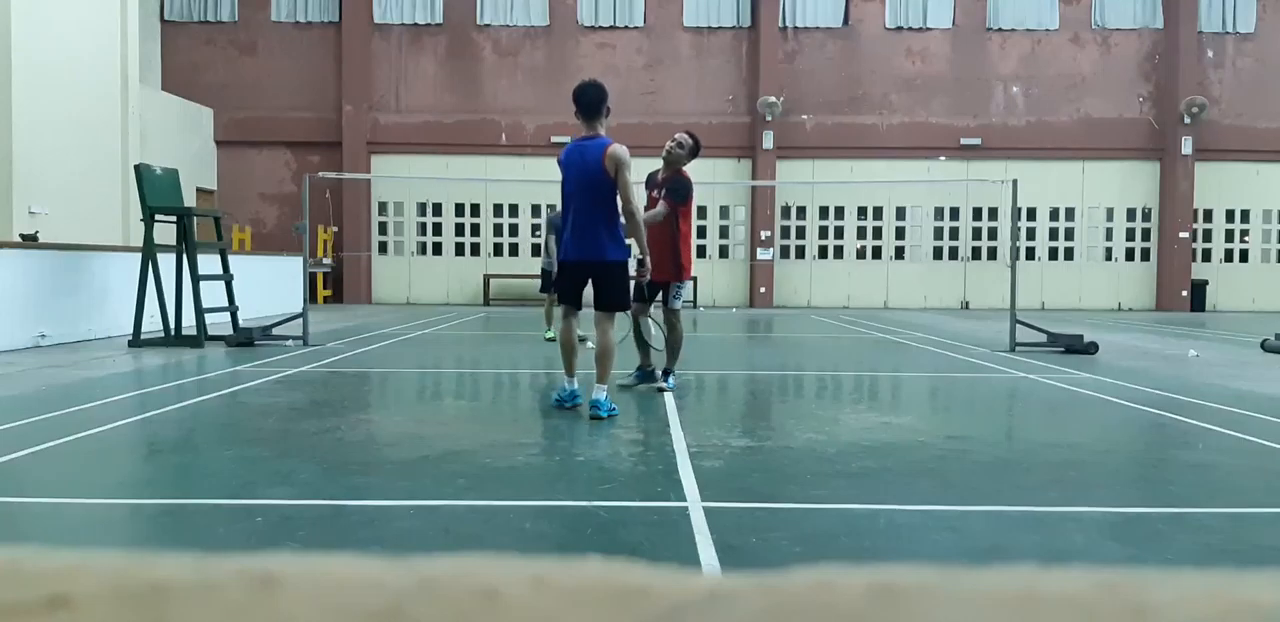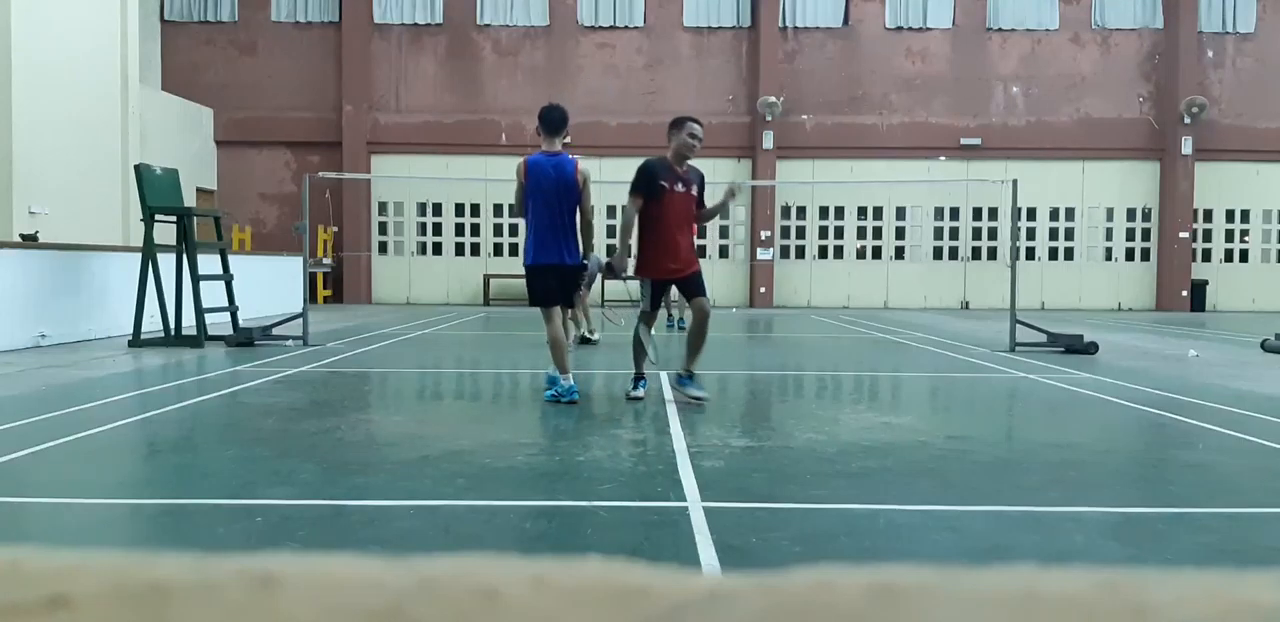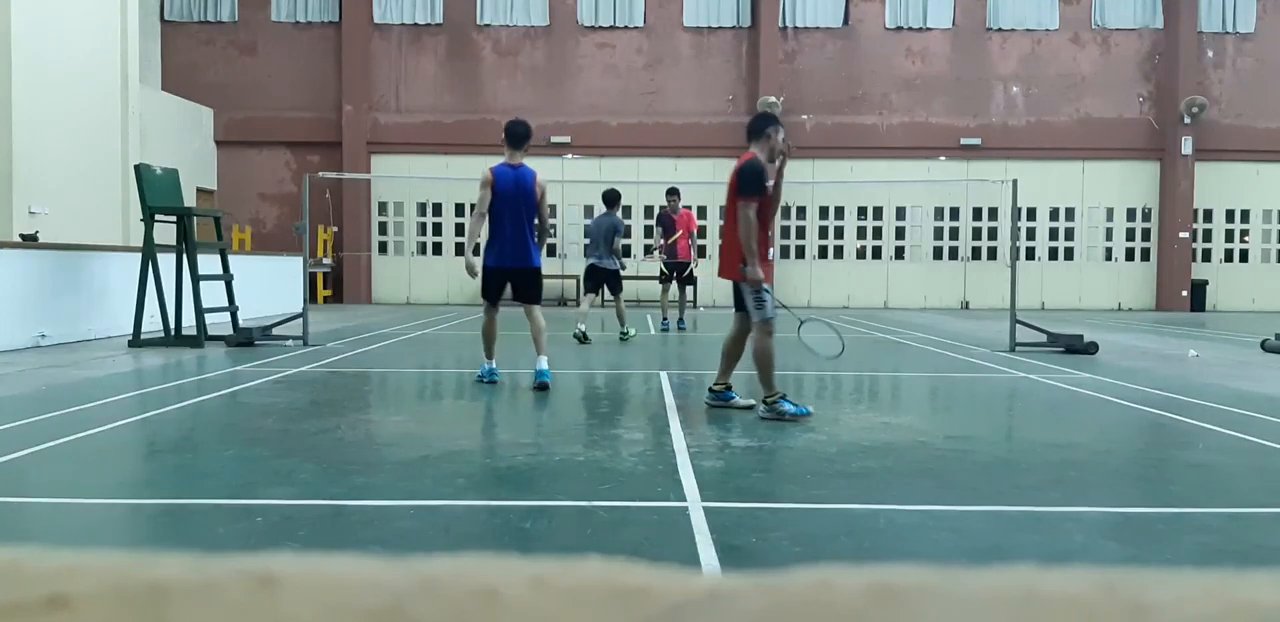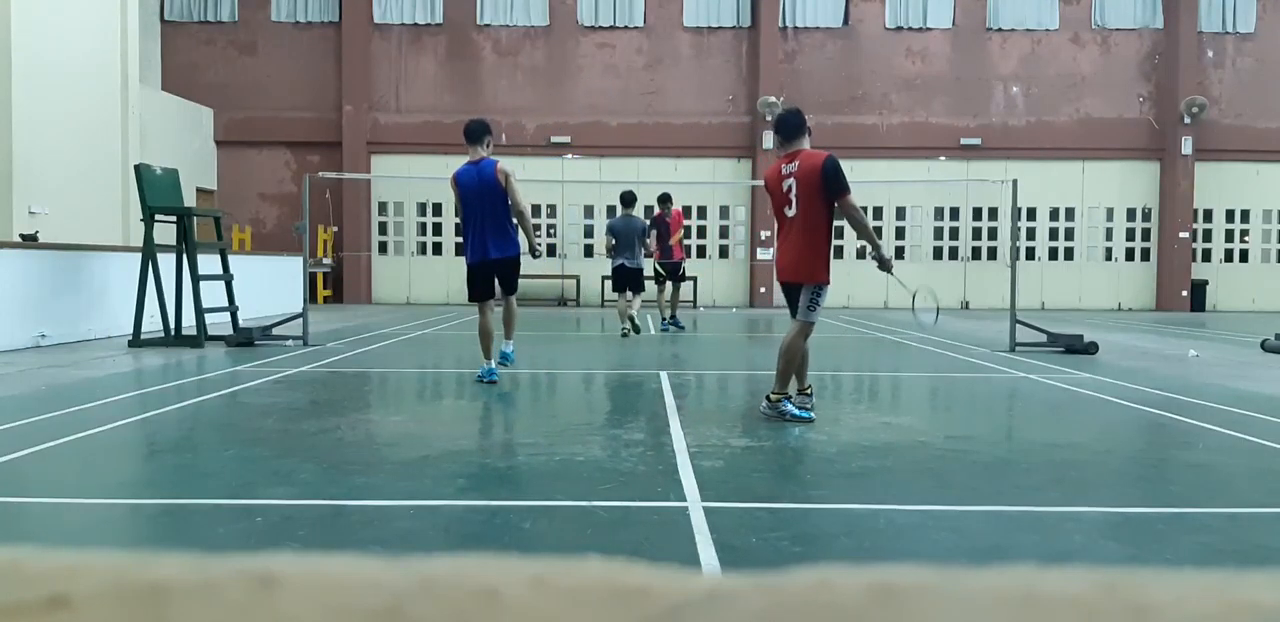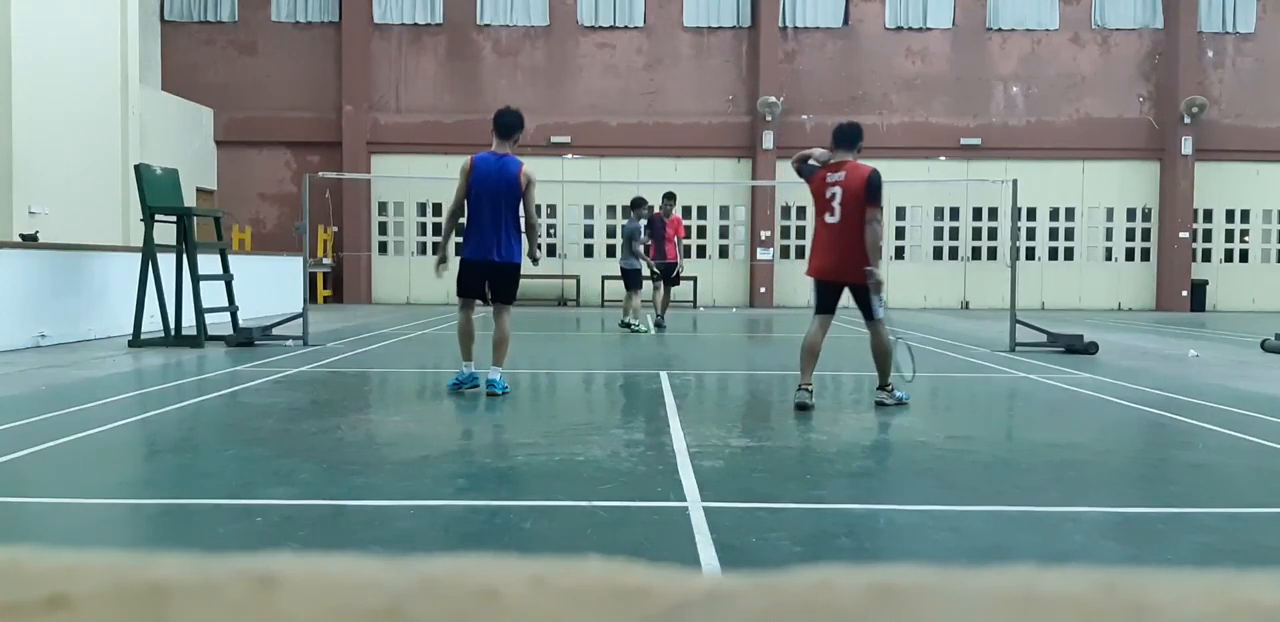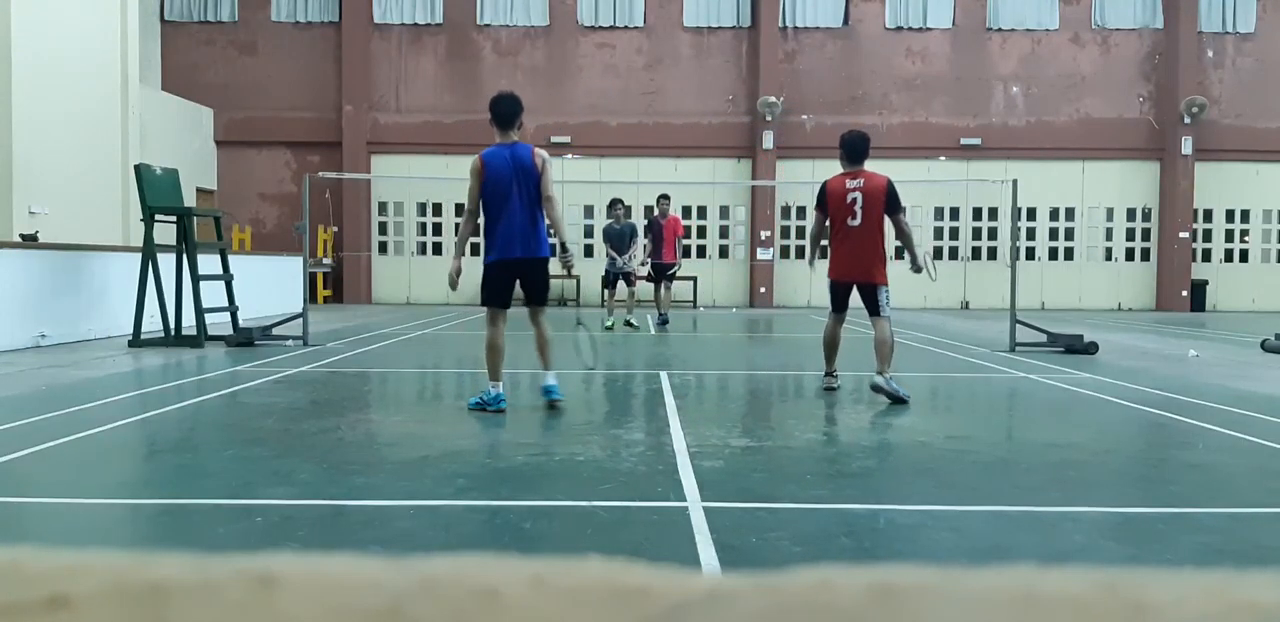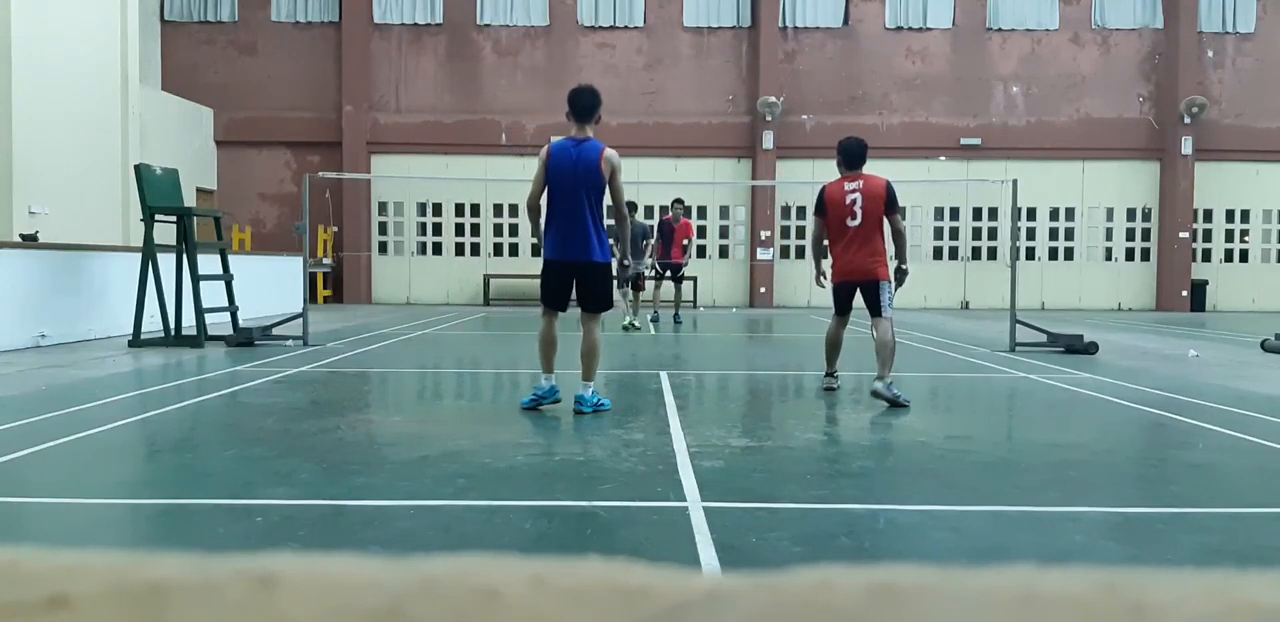
dt=0.7s
person 1, frame 1
left shoulder: (565, 155)
right shoulder: (616, 152)
right elbow: (630, 209)
right wrist: (644, 254)
left hip: (571, 252)
right hip: (609, 253)
left knee: (569, 315)
right knee: (604, 323)
left ankle: (570, 387)
right ankle: (600, 397)
person 1, frame 2
left shoulder: (525, 166)
right shoulder: (579, 170)
left elbow: (520, 210)
right elbow: (586, 220)
right wrist: (586, 257)
left hip: (539, 256)
right hip: (569, 257)
left knee: (552, 317)
right knee: (560, 316)
left ankle: (566, 383)
right ankle: (558, 374)
person 1, frame 3
left shoulder: (491, 175)
right shoulder: (537, 181)
left elbow: (480, 214)
right elbow: (543, 225)
left wrist: (469, 252)
right wrist: (536, 252)
left hip: (496, 258)
right hip: (527, 260)
left knee: (491, 311)
right knee: (534, 312)
left ankle: (489, 367)
right ankle: (542, 366)
person 1, frame 4
left shoulder: (457, 177)
right shoulder: (501, 170)
right elbow: (519, 210)
right wrist: (532, 243)
left hip: (476, 254)
right hip: (506, 250)
left knee: (484, 309)
right knee: (509, 297)
left ankle: (489, 367)
right ankle: (507, 347)
person 1, frame 5
left shoulder: (471, 164)
right shoulder: (524, 172)
left elbow: (456, 210)
right elbow: (531, 219)
left wrist: (443, 247)
right wrist: (533, 249)
left hip: (474, 253)
right hip: (507, 255)
left knee: (466, 309)
right knee: (501, 314)
left ankle: (467, 370)
right ankle: (494, 376)
person 1, frame 6
left shoulder: (481, 162)
right shoulder: (539, 157)
left elbow: (472, 213)
right elbow: (548, 200)
left wrist: (457, 256)
right wrist: (564, 244)
left hip: (499, 254)
right hip: (535, 252)
left knee: (496, 322)
right knee: (538, 318)
left ankle: (495, 392)
right ankle: (549, 381)
person 1, frame 7
left shoulder: (549, 152)
right shoulder: (608, 157)
left elbow: (533, 202)
right elbow: (620, 212)
left wrist: (539, 237)
right wrist: (625, 253)
left hip: (556, 252)
right hip: (593, 254)
left knee: (549, 316)
right knee: (590, 322)
left ankle: (547, 384)
right ankle: (586, 394)
person 2, frame 1
left shoulder: (681, 182)
right shoulder: (652, 177)
left elbow: (659, 214)
left hip: (674, 263)
right hip: (651, 261)
left knee: (671, 316)
right knee: (638, 311)
left ankle: (669, 372)
right ankle: (646, 368)
person 2, frame 2
left shoulder: (696, 175)
right shoulder: (651, 168)
left elbow: (700, 217)
right elbow: (631, 211)
left wrist: (723, 204)
right wrist: (621, 250)
left hip: (686, 261)
right hip: (653, 262)
left knee: (703, 310)
right knee: (647, 318)
left ankle: (687, 375)
right ankle: (639, 377)
person 2, frame 3
left shoulder: (756, 168)
right shoulder: (753, 167)
left elbow: (767, 215)
right elbow: (746, 216)
left wrist: (780, 174)
right wrist: (752, 263)
left hip: (748, 264)
right hip: (749, 265)
left knee: (743, 325)
right knee: (765, 327)
left ankle: (720, 388)
right ankle: (772, 400)
person 2, frame 4
left shoulder: (772, 173)
right shoulder: (824, 163)
right elbow: (849, 210)
right wrist: (877, 248)
left hip: (786, 262)
right hip: (813, 263)
left knee: (800, 325)
right knee: (800, 327)
left ankle: (802, 392)
right ankle: (776, 397)
person 2, frame 5
left shoulder: (817, 173)
right shoulder: (869, 175)
left elbow: (796, 162)
right elbow: (873, 223)
left wrist: (813, 153)
right wrist: (874, 266)
left hip: (823, 266)
right hip: (857, 267)
left knee: (819, 325)
right knee: (876, 325)
left ankle: (804, 387)
right ankle: (885, 389)
person 2, frame 6
left shoulder: (829, 186)
right shoulder: (883, 184)
left elbow: (818, 228)
right elbow: (901, 226)
left wrist: (812, 252)
right wrist: (914, 257)
left hip: (839, 269)
right hip: (872, 269)
left knee: (836, 318)
right knee: (881, 321)
left ankle: (829, 373)
right ankle: (883, 375)
person 2, frame 7
left shoulder: (827, 191)
right shoulder: (883, 186)
left elbow: (817, 235)
right elbow: (898, 229)
left wrist: (817, 267)
right wrist: (902, 263)
left hip: (842, 270)
right hip: (874, 269)
left knee: (839, 320)
right knee: (882, 323)
left ankle: (830, 375)
right ankle: (882, 381)
